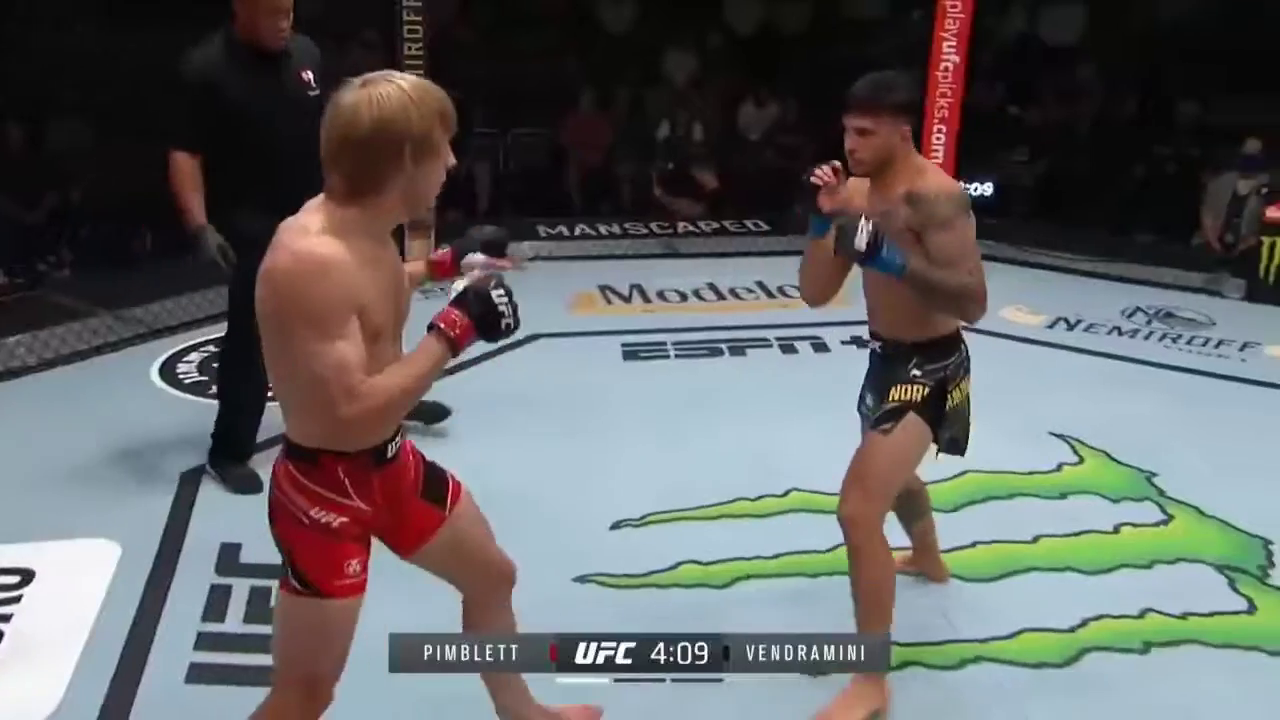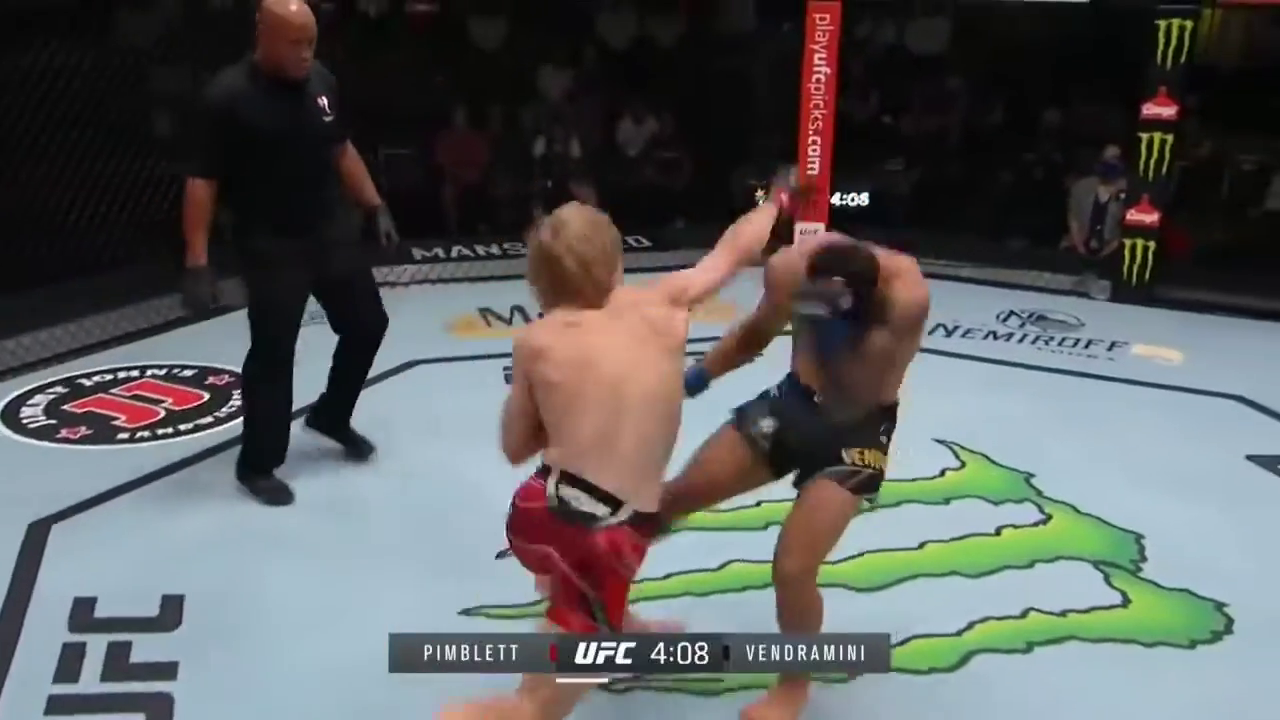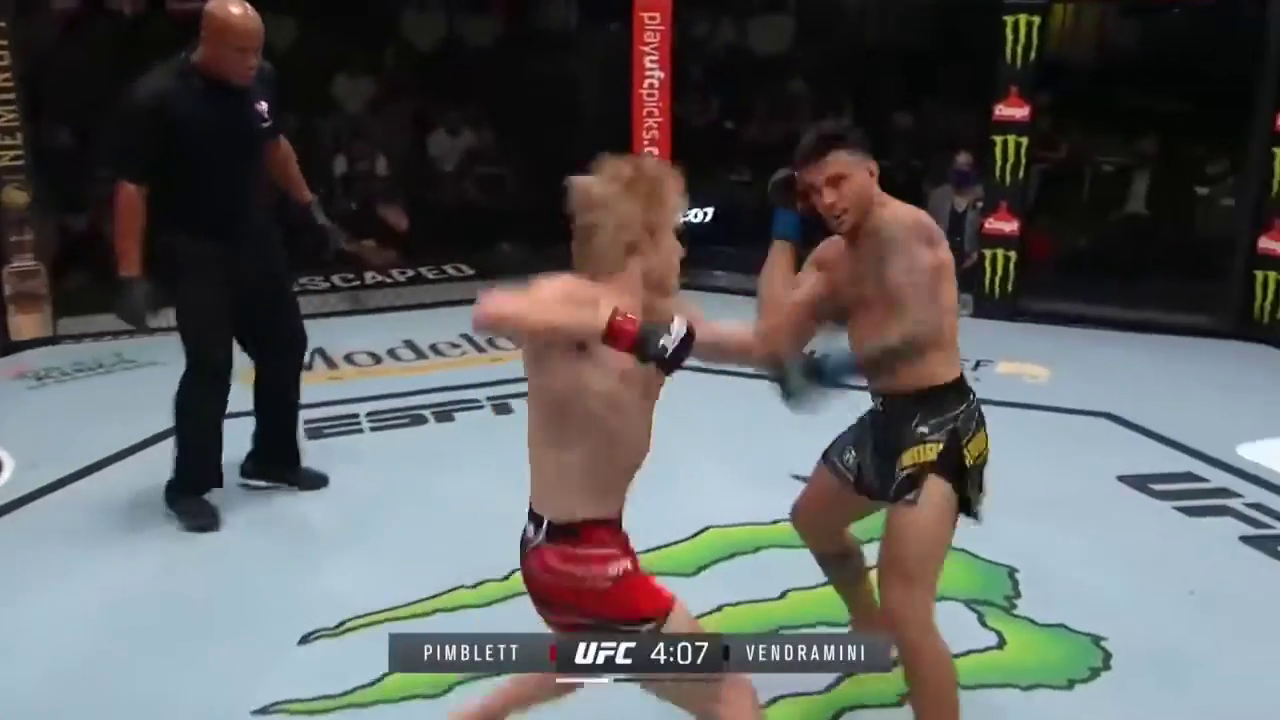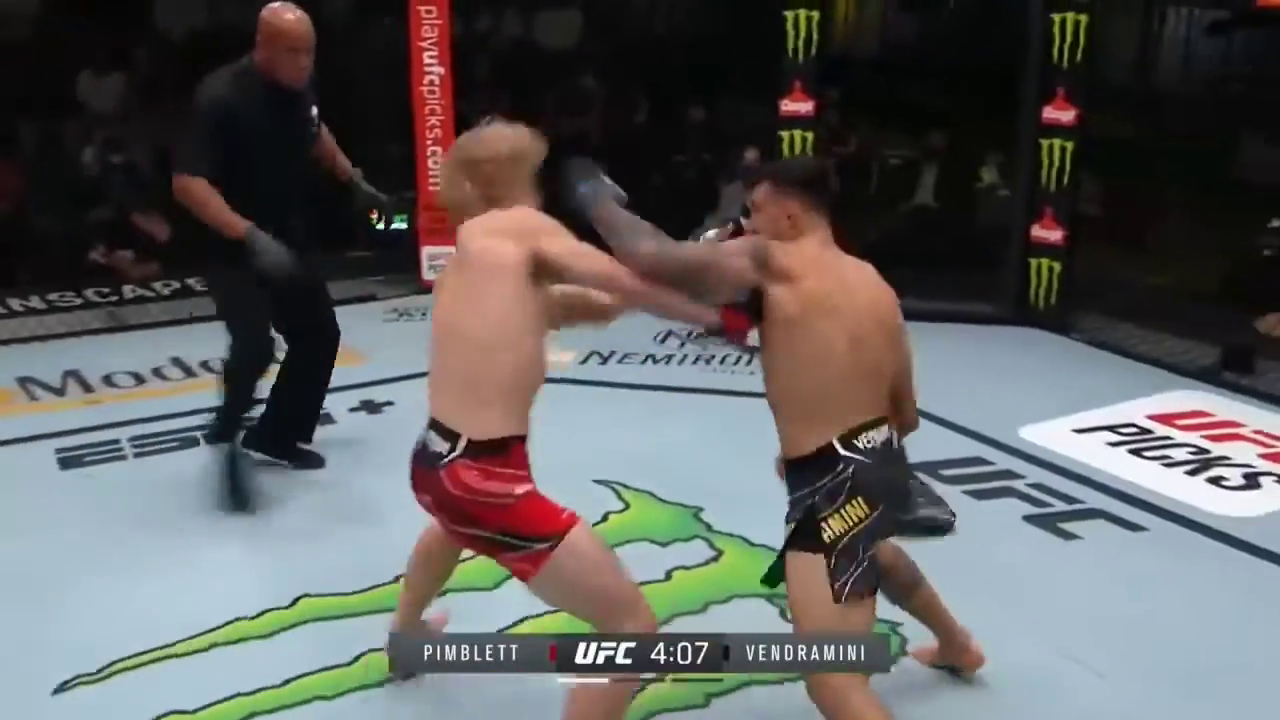
dt=0.7s
person 1, frame 1
left shoulder: (363, 226)
right shoulder: (310, 261)
right elbow: (352, 411)
right wrist: (453, 332)
left hip: (390, 462)
right hip: (323, 489)
left knee: (492, 576)
person 1, frame 2
left shoulder: (538, 341)
right shoulder: (662, 302)
left elbow: (514, 449)
right elbow: (734, 250)
right wrist: (780, 196)
left hip: (543, 508)
right hip: (609, 535)
person 1, frame 3
left shoulder: (654, 310)
right shoulder: (571, 298)
left elbow: (730, 343)
right elbow: (490, 311)
right wrist: (618, 330)
left hip: (593, 541)
right hip: (574, 558)
person 1, frame 4
left shoulder: (467, 260)
right shoulder: (517, 227)
left elbow: (593, 304)
right elbow: (628, 286)
right wrist: (721, 316)
left hip: (437, 463)
right hip: (486, 477)
left knee: (454, 522)
right knee: (632, 633)
left ankle: (405, 627)
person 2, frame 1
left shoulder: (936, 196)
right shoulder: (855, 190)
left elbow: (971, 302)
right elbow: (814, 295)
left wrist: (888, 259)
right wrist: (825, 221)
left hip: (930, 368)
right hip: (885, 357)
left knee: (858, 510)
right knee: (891, 471)
right ankle: (928, 558)
person 2, frame 2
left shoulder: (904, 296)
right shoulder: (791, 267)
left elbow: (854, 398)
right elbow: (756, 330)
left wrist: (835, 338)
right wrist: (699, 376)
left hip: (859, 431)
right hip: (795, 398)
left knee: (793, 567)
right knee: (680, 497)
person 2, frame 3
left shoulder: (904, 228)
right shoulder: (830, 254)
left elbow: (920, 330)
right elbow: (775, 341)
left wrist: (834, 366)
left hip: (939, 422)
right hip: (890, 417)
left knee: (902, 609)
right knee: (811, 519)
right ankle: (871, 631)
person 2, frame 4
left shoulder: (770, 261)
right shoulder: (877, 288)
left elbow: (659, 258)
right elbow: (905, 416)
left wrist: (598, 197)
left hip: (828, 490)
right hip: (882, 465)
right knee: (871, 555)
right ankle: (958, 646)
person 3, frame 1
left shoulder: (305, 53)
right shoulder: (205, 70)
left elbow: (327, 128)
right elbow: (184, 154)
right wrist: (200, 225)
right hip: (257, 227)
right knee: (250, 338)
right ankle: (228, 453)
person 3, frame 2
left shoulder: (320, 81)
right shoulder: (228, 97)
left elbow: (340, 148)
right elbow: (201, 182)
left wrist: (375, 208)
right wrist: (198, 264)
left hip: (329, 232)
right hip: (270, 246)
left knee: (368, 323)
right knee: (274, 351)
left ankle: (331, 415)
right ankle: (257, 466)
person 3, frame 3
left shoulder: (260, 79)
right shoulder: (158, 97)
right elbow: (132, 190)
left wrist: (309, 206)
right wrist: (132, 276)
left hip: (254, 241)
right hip: (193, 251)
left knee: (286, 346)
right knee: (208, 367)
left ankle: (273, 459)
right ankle: (188, 487)
person 3, frame 4
left shoulder: (302, 85)
right shoulder: (224, 97)
right elbow: (187, 181)
left wrist: (355, 180)
right wrist: (250, 237)
left hip: (284, 238)
right hip: (238, 248)
left knee: (322, 335)
right knee: (253, 346)
left ankle: (279, 434)
right ankle: (228, 434)
